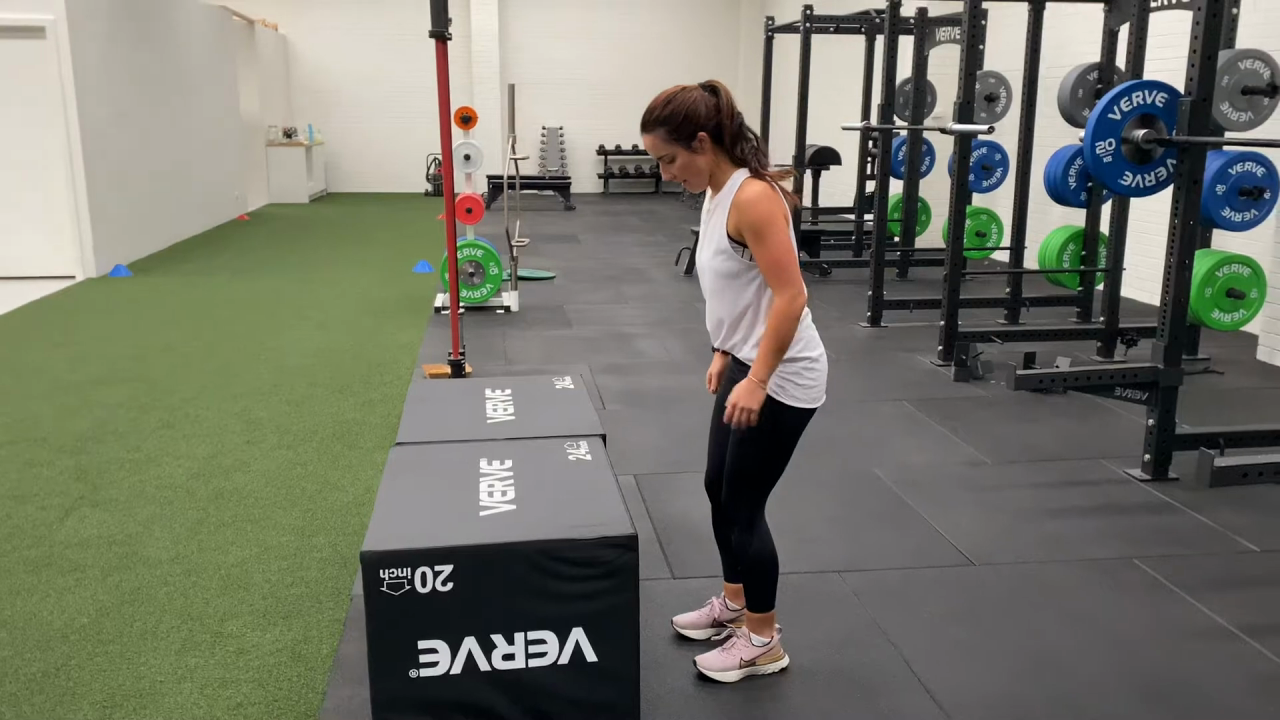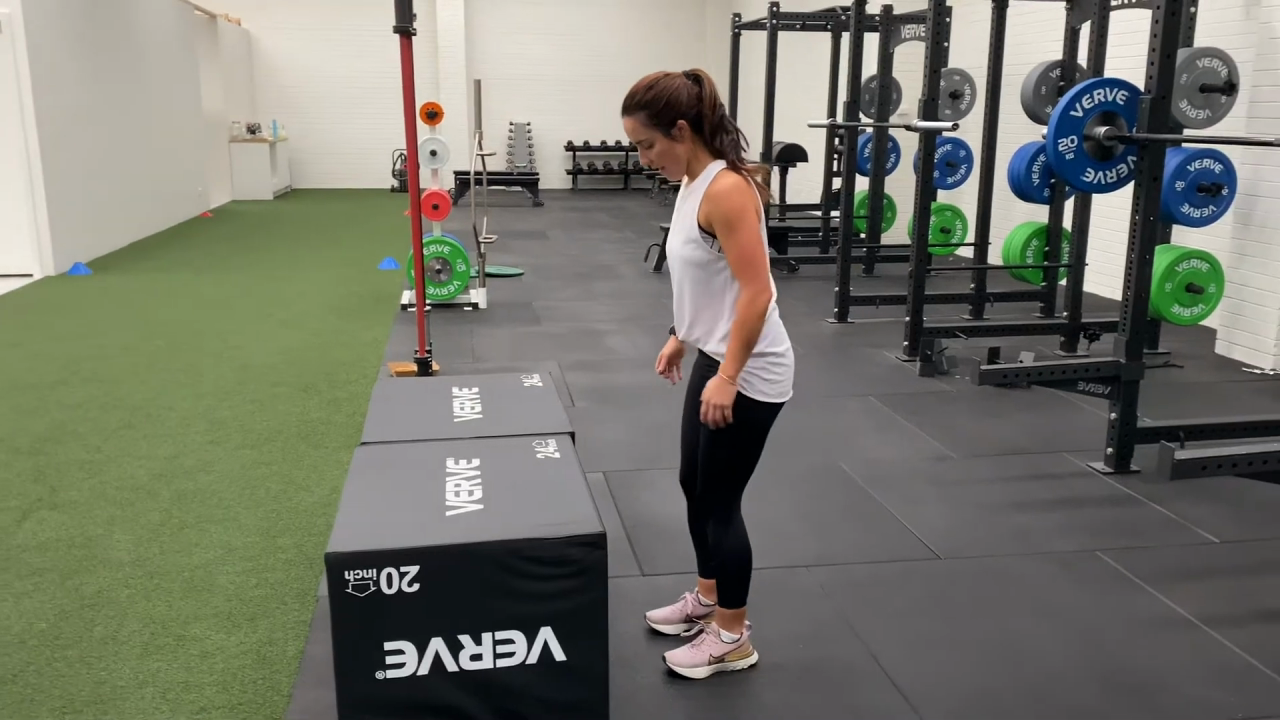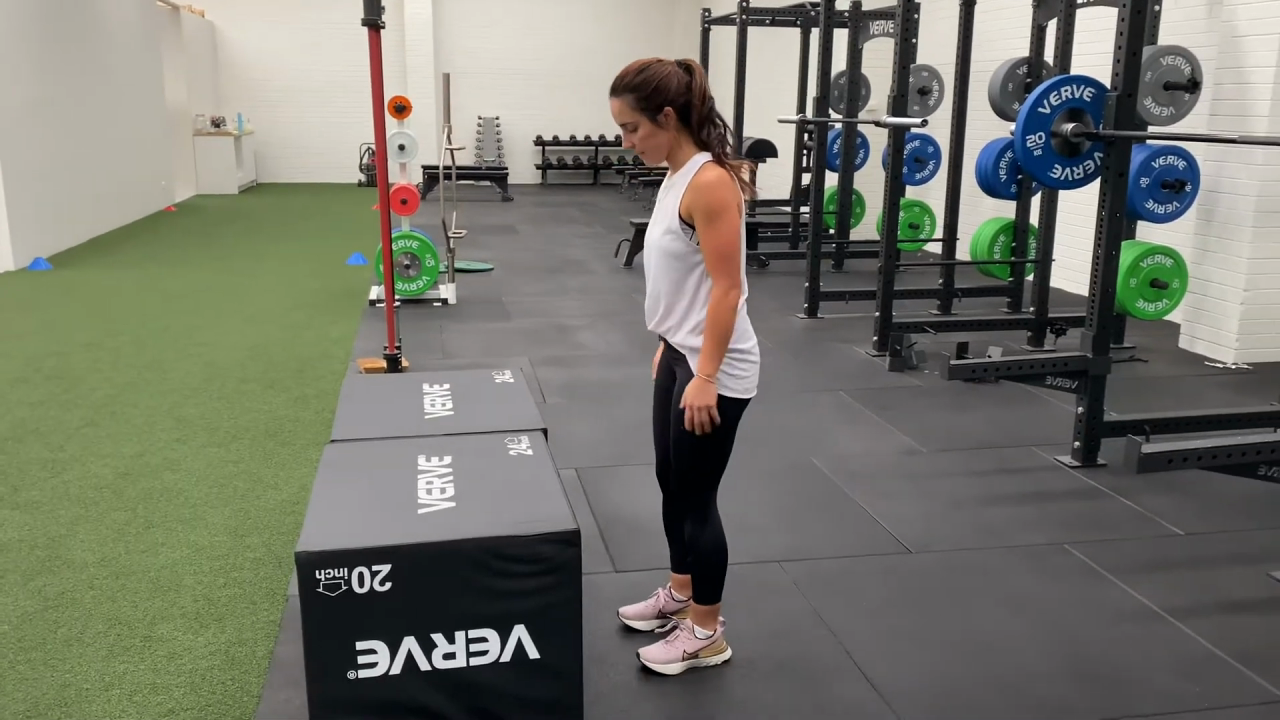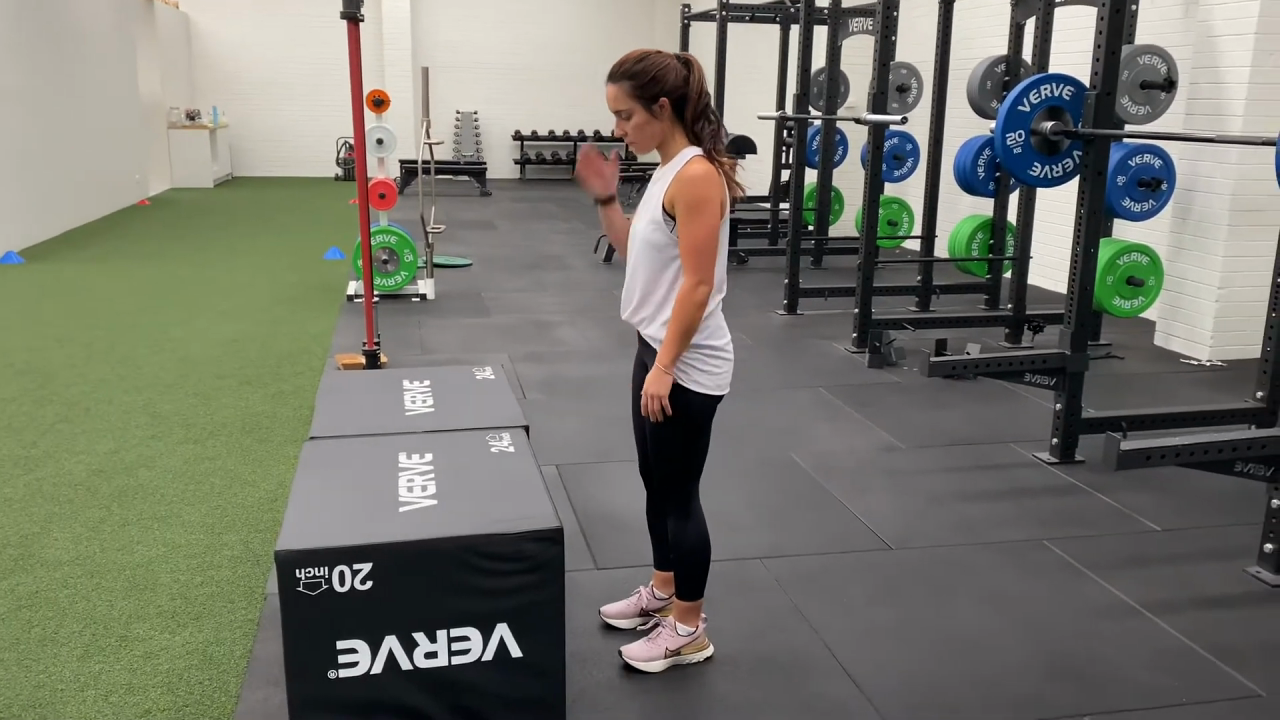
dt=0.7s
person 1, frame 1
left shoulder: (752, 198)
right shoulder: (718, 194)
left elbow: (789, 297)
left wrist: (756, 381)
right wrist: (724, 354)
left hip: (783, 377)
right hip: (748, 364)
left knee: (743, 503)
right knee: (720, 489)
left ankle: (762, 641)
right ankle: (734, 603)
person 1, frame 2
left shoulder: (726, 189)
right shoulder: (693, 184)
left elbow: (756, 291)
left wrist: (728, 379)
right wrist: (681, 336)
left hip: (749, 373)
right hip: (714, 359)
left knee: (719, 499)
right knee: (695, 486)
left ankle: (732, 638)
right ankle: (708, 597)
person 1, frame 3
left shoulder: (710, 182)
right shoulder: (677, 175)
left elbow: (727, 288)
left wrist: (705, 379)
left hip: (712, 369)
right hip: (681, 355)
left knee: (696, 496)
right knee: (671, 484)
left ankle: (706, 632)
right ankle: (680, 593)
person 1, frame 4
left shoulder: (696, 176)
right shoulder: (666, 170)
left elbow: (697, 285)
right elbow: (636, 248)
left wrist: (663, 369)
right wrist: (606, 198)
left hip: (687, 364)
right hip: (656, 349)
left knee: (678, 493)
right knee: (656, 483)
left ankle: (689, 630)
right ankle: (663, 590)
